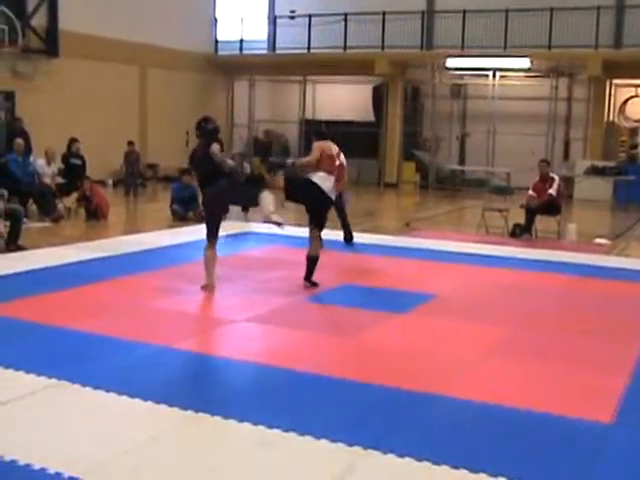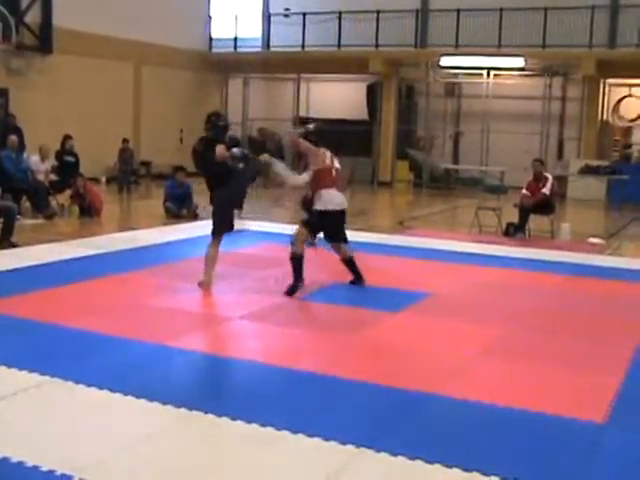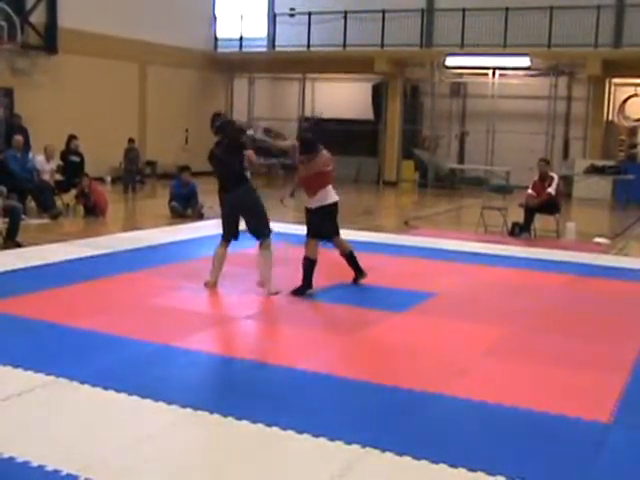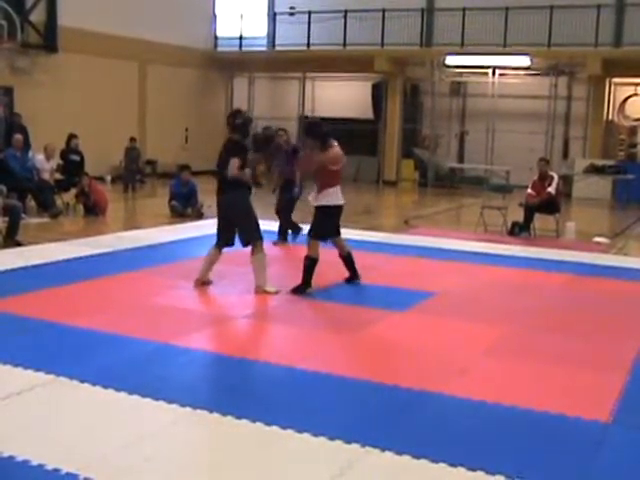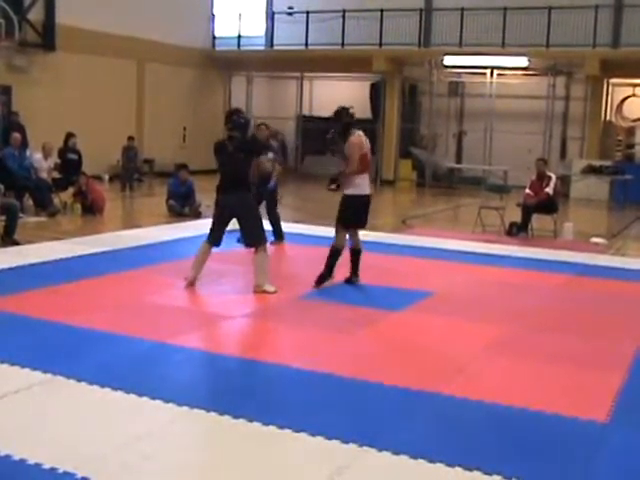
dt=0.4s
person 1, frame 1
left shoulder: (194, 154)
right shoulder: (214, 142)
right elbow: (216, 153)
right wrist: (227, 164)
left hip: (209, 196)
right hip: (223, 187)
left knee: (211, 242)
left ankle: (209, 282)
person 1, frame 2
left shoulder: (197, 149)
right shoulder: (216, 140)
right elbow: (220, 155)
right wrist: (234, 156)
left hip: (220, 195)
right hip: (232, 184)
left knee: (217, 238)
left ankle: (207, 279)
person 1, frame 3
left shoulder: (213, 153)
right shoulder: (233, 142)
right elbow: (253, 160)
left hip: (227, 198)
right hip: (244, 193)
left knee: (226, 239)
right knee: (264, 238)
left ankle: (212, 280)
right ankle: (265, 283)
person 1, frame 4
left shoulder: (227, 145)
right shoulder: (238, 145)
right elbow: (232, 173)
right wrist: (249, 174)
left hip: (223, 198)
right hip: (237, 198)
left knee: (221, 242)
right knee: (256, 242)
left ankle: (201, 277)
right ankle: (261, 285)
person 1, frame 5
left shoulder: (219, 146)
right shoulder: (250, 144)
right elbow: (262, 167)
right wrist: (265, 156)
left hip: (224, 198)
right hip: (243, 198)
left knee: (211, 240)
right knee: (259, 242)
left ankle: (192, 277)
right ankle: (261, 284)
person 2, frame 1
left shoulder: (320, 145)
right shoulder: (340, 155)
left elbow: (311, 160)
right elbow: (341, 185)
left wrist: (293, 163)
left hip: (314, 186)
right hip: (328, 197)
right knee: (315, 236)
right ankle: (309, 277)
person 2, frame 2
left shoulder: (315, 153)
right shoulder: (329, 156)
left elbow: (294, 138)
left wrist: (306, 130)
left hip: (326, 207)
right hip: (339, 206)
left knee: (298, 238)
right knee: (338, 245)
left ankle: (298, 281)
right ankle: (358, 277)
person 2, frame 3
left shoulder: (323, 157)
right shoulder: (309, 153)
left elbow: (303, 175)
right elbow: (300, 179)
left wrist: (303, 160)
left hip: (325, 203)
right hip: (314, 203)
left knee: (312, 242)
right knee: (336, 239)
left ankle: (306, 285)
right ankle: (358, 271)
person 2, frame 4
left shoulder: (334, 154)
right shoulder: (325, 149)
left elbow: (308, 164)
right elbow: (308, 164)
left wrist: (309, 146)
left hip: (329, 202)
right hip: (329, 200)
left knee: (314, 241)
right knee: (335, 239)
left ankle: (305, 283)
right ankle: (354, 274)
person 2, frame 5
left shoulder: (353, 141)
right shoulder: (359, 136)
left elbow: (353, 167)
left wrist: (341, 178)
left hip: (354, 191)
right hip: (362, 191)
left knee: (341, 231)
right knee: (353, 233)
left ankle: (327, 271)
right ankle: (354, 273)
